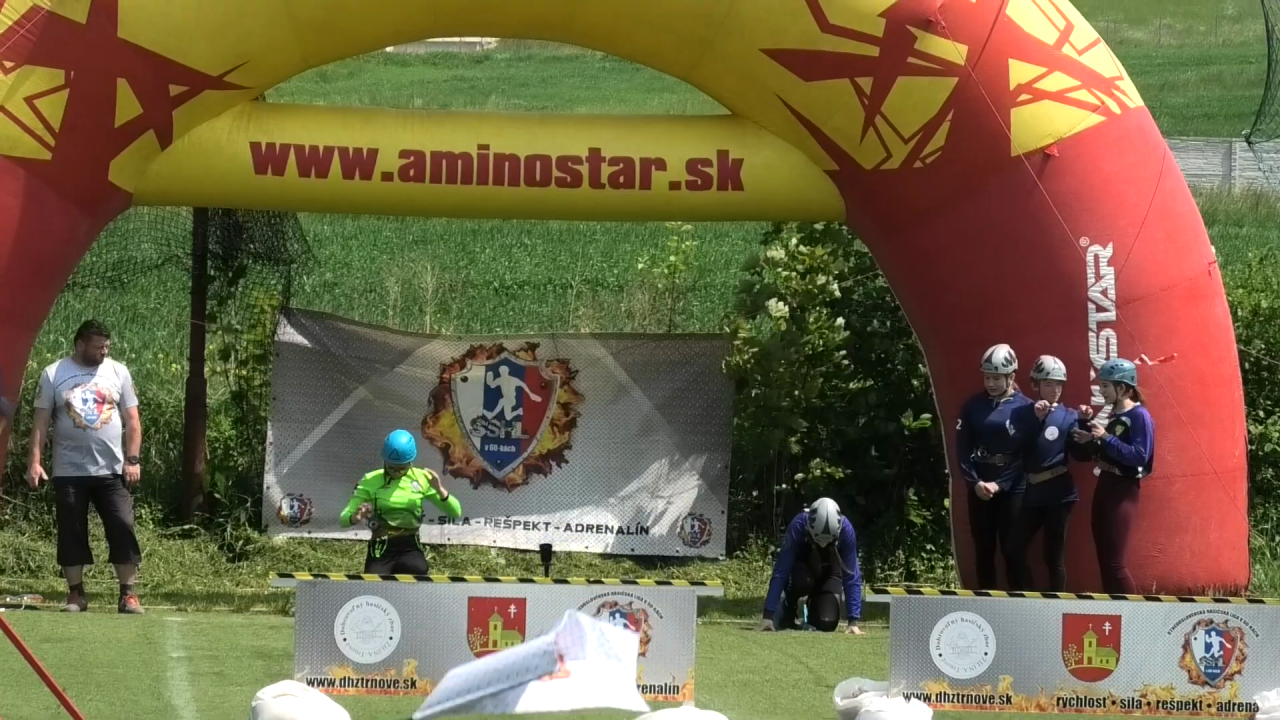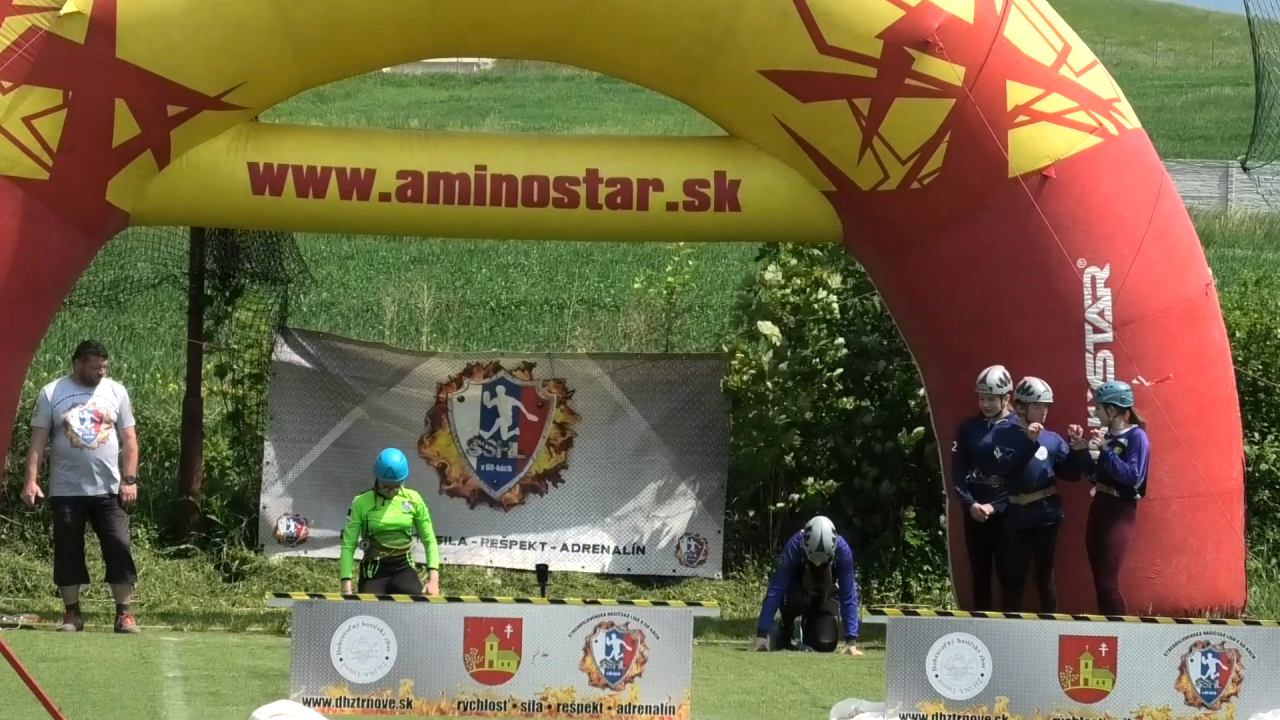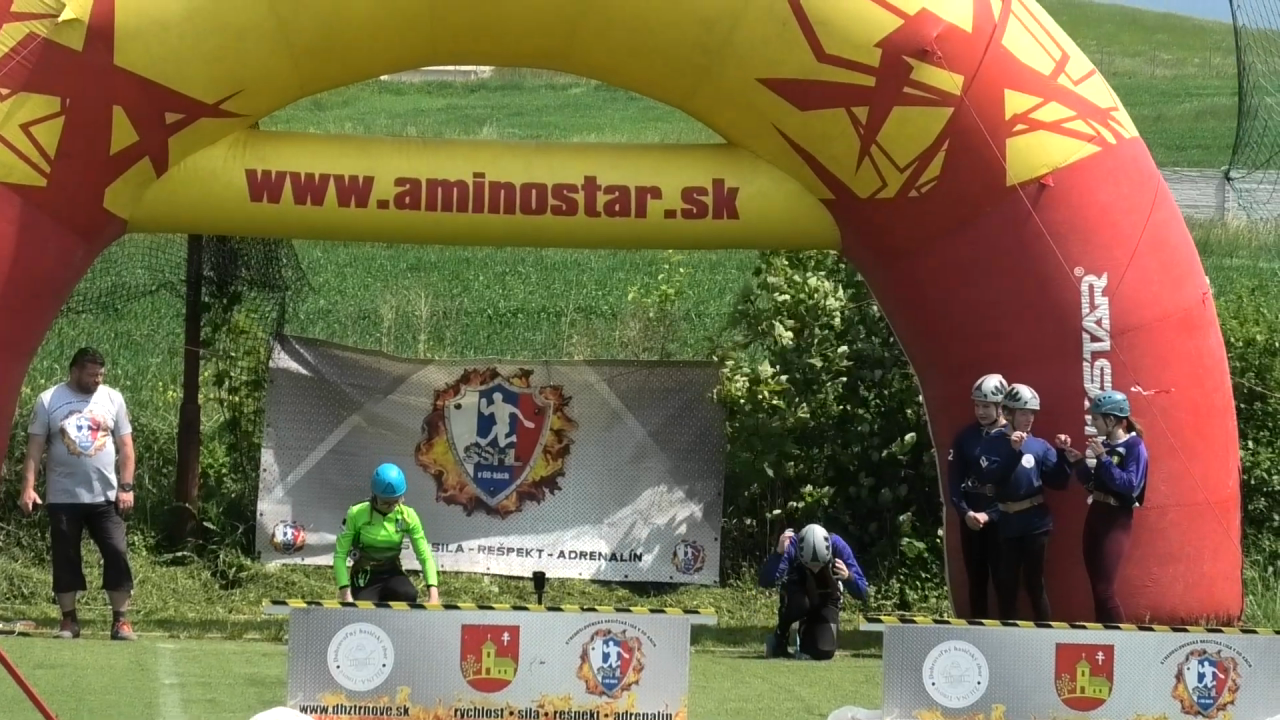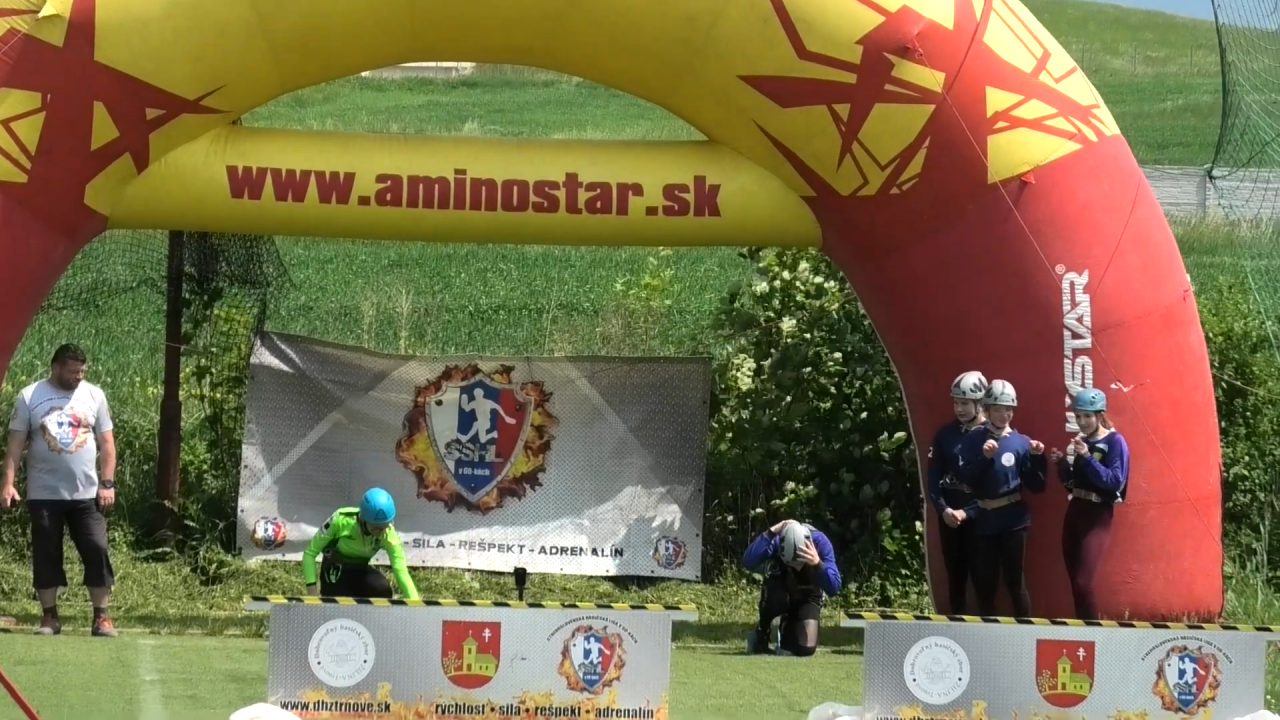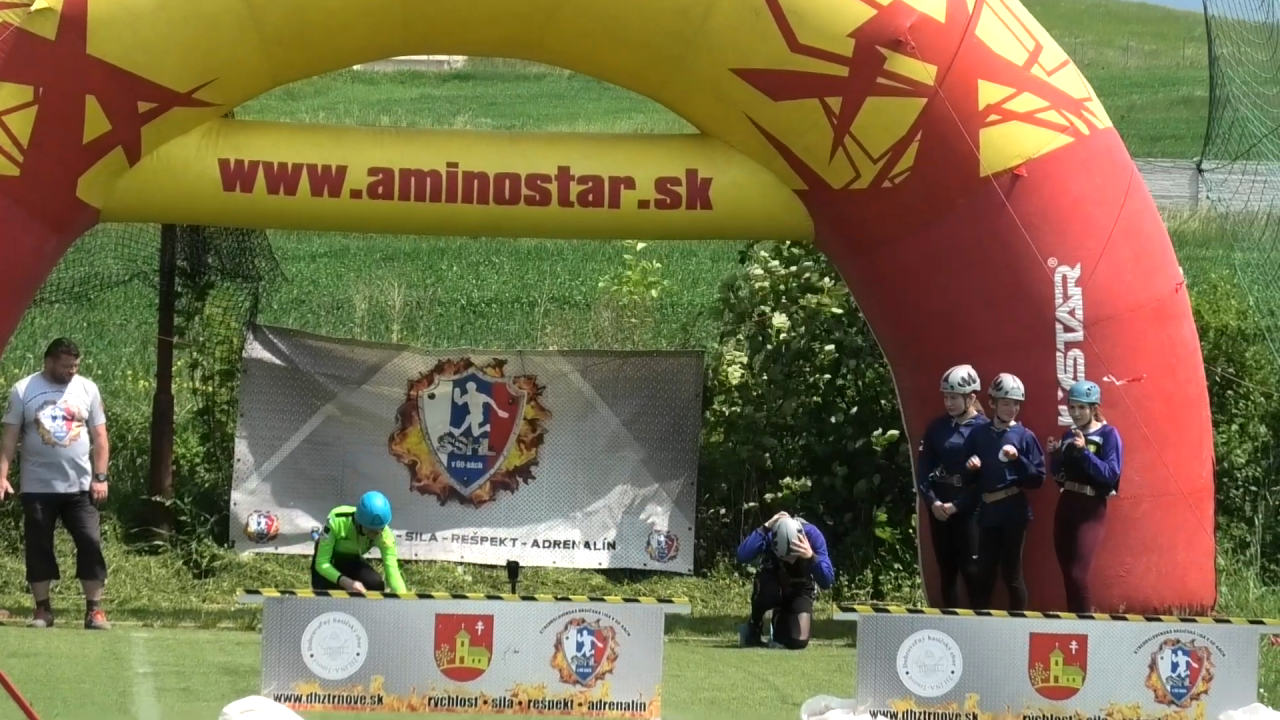
dt=0.4s
person 1, frame 1
left shoulder: (118, 372)
right shoulder: (53, 374)
left elbow: (132, 419)
right elbow: (41, 422)
left wrist: (133, 460)
right wrist: (34, 461)
left hip: (112, 470)
right hip: (69, 471)
left knee: (123, 529)
right knee: (71, 532)
left ankle: (128, 594)
right ankle: (76, 594)
person 1, frame 2
left shoulder: (116, 392)
right shoulder: (51, 393)
left elbow: (129, 439)
right elbow: (38, 440)
left wrist: (129, 479)
right wrist: (31, 480)
left hip: (109, 489)
right hip: (66, 491)
left knee: (119, 548)
right knee: (67, 552)
left ankle: (124, 613)
right ankle: (72, 613)
person 1, frame 3
left shoulder: (113, 398)
right shoulder: (48, 400)
left elbow: (126, 446)
right elbow: (35, 447)
left wrist: (126, 487)
right wrist: (28, 487)
left hip: (106, 497)
right hip: (63, 497)
left knee: (117, 555)
right knee: (65, 559)
left ankle: (121, 620)
right ankle: (69, 620)
person 1, frame 4
left shoulder: (94, 395)
right shoulder: (29, 396)
left elbow: (107, 442)
left wrist: (107, 483)
left hip: (87, 493)
right hip: (44, 494)
left knee: (97, 552)
right knee: (46, 555)
left ankle: (101, 616)
right ankle: (49, 617)
person 1, frame 5
left shoulder: (87, 388)
left elbow: (99, 436)
left wrist: (100, 477)
left hip: (79, 486)
right hip: (37, 487)
left knee: (90, 544)
right knee: (38, 548)
left ankle: (94, 609)
right ankle: (42, 609)
person 2, frame 1
left shoulder: (1025, 407)
right shoulder: (973, 405)
right elbow: (962, 450)
left wrist: (999, 484)
right wrist: (975, 482)
left hip: (1012, 488)
right hip: (978, 486)
left knee: (1013, 550)
right knee: (983, 549)
person 2, frame 2
left shoulder: (1019, 429)
right shoulder: (968, 428)
right elbow: (957, 472)
left wrist: (994, 506)
right wrist: (970, 503)
left hip: (1006, 509)
right hip: (974, 508)
left knee: (1006, 571)
right knee: (979, 571)
person 2, frame 3
right shoulder: (965, 436)
right elbow: (954, 480)
left wrist: (989, 515)
right wrist: (965, 512)
left hip: (1002, 518)
right hip: (970, 516)
right knee: (976, 579)
person 2, frame 4
right shoulder: (945, 434)
right elbow: (933, 477)
left wrist: (967, 512)
right wrist: (943, 509)
right hip: (948, 514)
right knee: (955, 576)
person 2, frame 5
right shoulder: (936, 427)
right elbow: (923, 469)
left wrist: (956, 505)
right wrist: (932, 501)
left hip: (970, 508)
right hip: (939, 506)
left knee: (970, 570)
right knee: (946, 570)
person 3, frame 1
left shoulder: (1069, 416)
right shoulder: (1023, 413)
right wrist: (1036, 420)
left hip: (1059, 493)
right hip: (1032, 492)
left knee: (1054, 555)
person 3, frame 2
left shoulder: (1052, 439)
left elbow: (1072, 473)
right wrist: (1029, 442)
left hip: (1047, 513)
right hip: (1018, 515)
left knee: (1044, 576)
right knee: (1014, 577)
person 3, frame 3
left shoulder: (1040, 446)
right shoulder: (992, 443)
left elbow: (1059, 482)
right elbow: (990, 477)
left wrist: (1063, 455)
right wrist: (1013, 451)
left hip: (1035, 522)
right hip: (1006, 523)
left knee: (1035, 584)
right knee: (1006, 584)
person 3, frame 4
left shoulder: (1022, 442)
right shoulder: (974, 440)
left elbow: (1037, 485)
right elbow: (967, 478)
left wrist: (1038, 458)
right wrist: (985, 458)
left hip: (1013, 518)
right hip: (984, 519)
left knee: (1015, 580)
right knee: (984, 580)
person 3, frame 5
left shoulder: (1025, 436)
right shoulder: (978, 434)
left elbow: (1037, 479)
right elbow: (967, 479)
left wrist: (1018, 460)
right wrist: (970, 469)
left hip: (1014, 512)
right hip: (987, 512)
left knee: (1012, 573)
right knee: (984, 573)
person 4, frame 1
left shoulder: (1139, 415)
right shoulder: (1114, 414)
left elbow: (1141, 456)
left wrist: (1105, 438)
right wrist: (1090, 439)
left hip: (1123, 490)
right hip: (1105, 486)
left knee: (1114, 561)
right knee: (1103, 558)
person 4, frame 2
left shoulder: (1136, 437)
right shoulder: (1108, 435)
left elbow: (1133, 476)
left wrist: (1105, 449)
right wrist: (1082, 450)
left hip: (1120, 511)
right hip: (1099, 506)
left knee: (1107, 581)
right knee: (1098, 579)
person 4, frame 3
left shoulder: (1134, 446)
right shoulder: (1105, 444)
left elbow: (1129, 485)
left wrist: (1103, 458)
right wrist: (1078, 462)
left hip: (1117, 520)
right hip: (1095, 515)
left knee: (1104, 589)
right knee: (1096, 587)
person 4, frame 4
left shoulder: (1115, 441)
right shoulder: (1082, 441)
left elbow: (1115, 481)
left wrist: (1088, 457)
right wrist: (1062, 463)
left hip: (1097, 515)
right hip: (1075, 511)
left knee: (1083, 582)
right knee: (1074, 582)
person 4, frame 5
left shoulder: (1108, 434)
right shoulder: (1068, 435)
left elbow: (1111, 474)
right elbow: (1058, 474)
left wrist: (1084, 451)
right wrist: (1055, 454)
left hip: (1091, 509)
right hip: (1066, 505)
left knee: (1077, 575)
right knee: (1067, 575)
